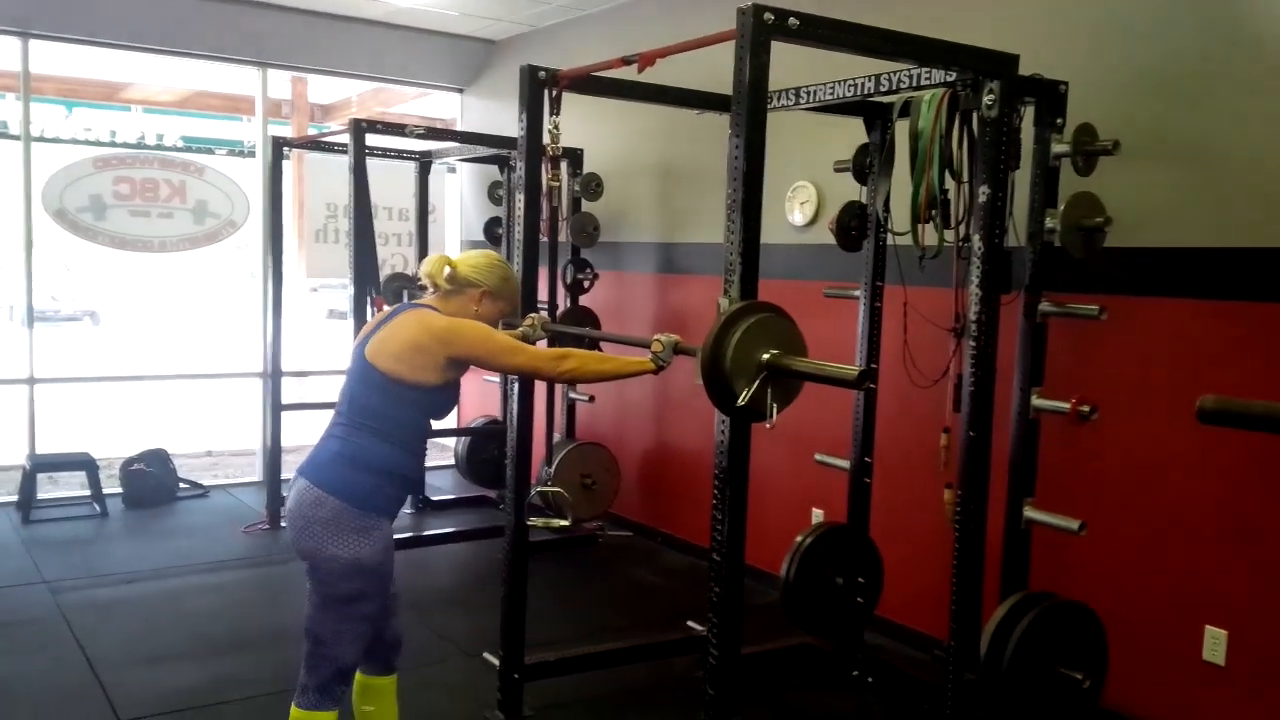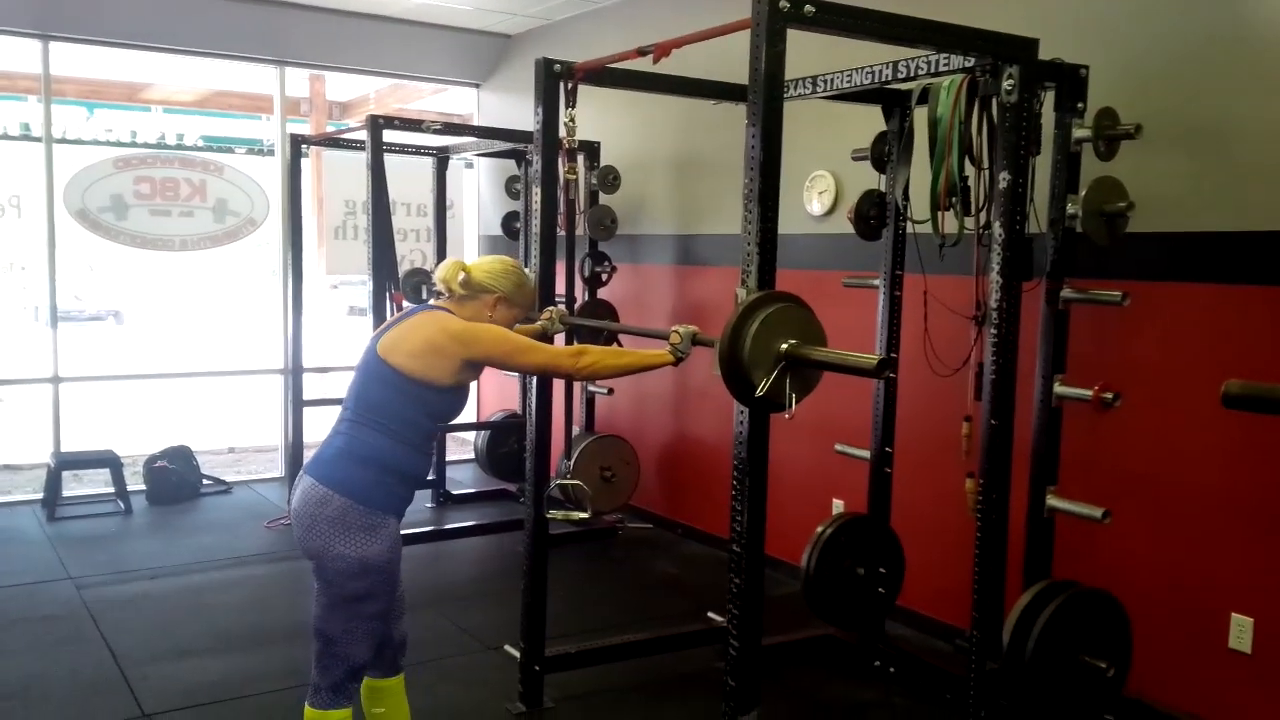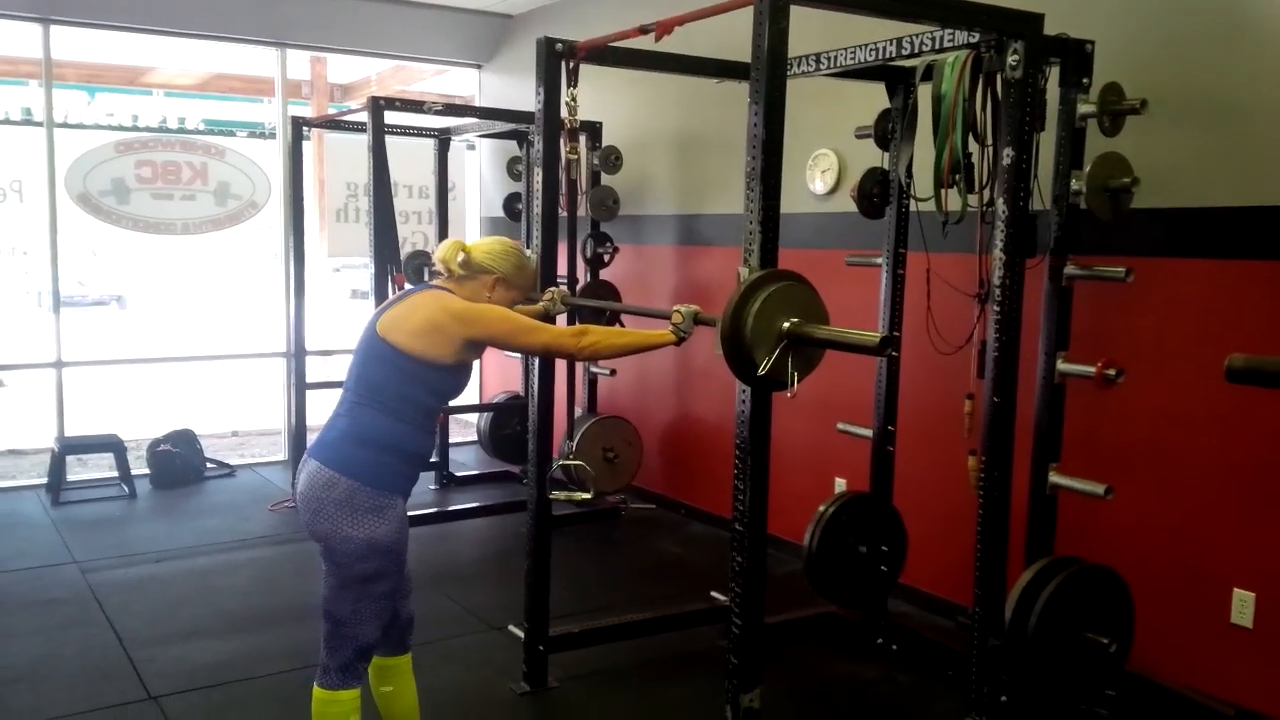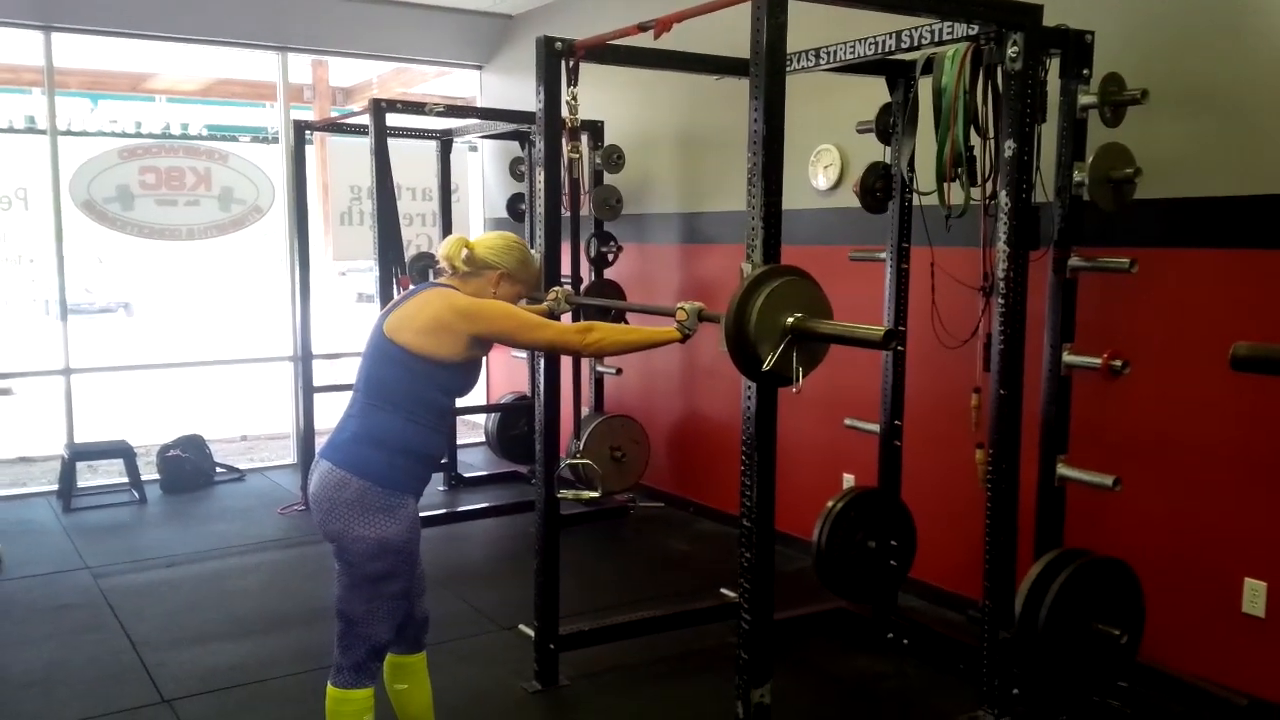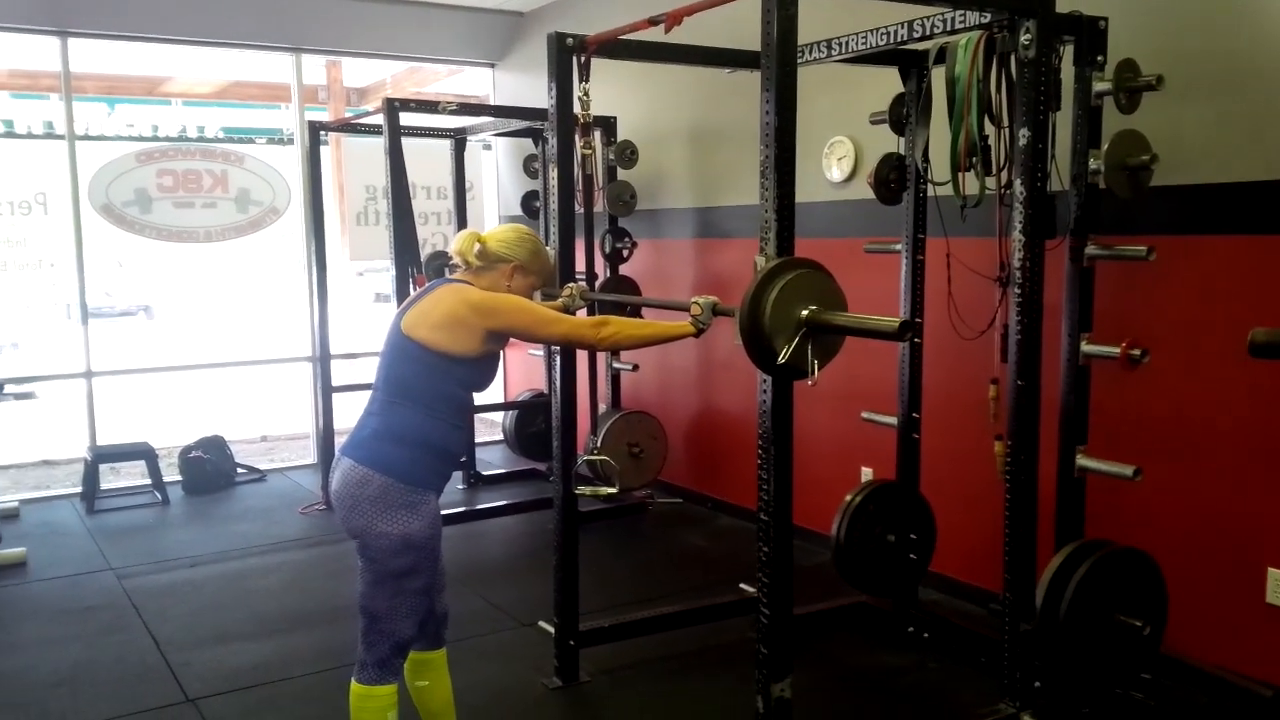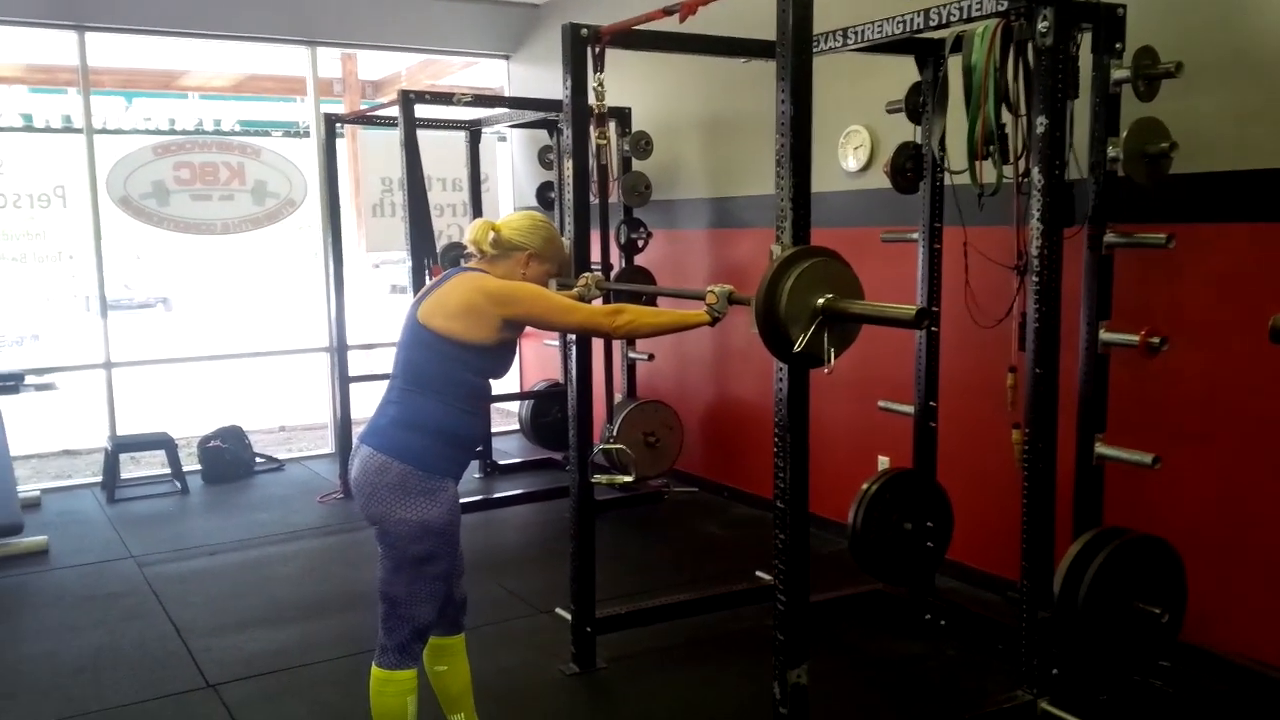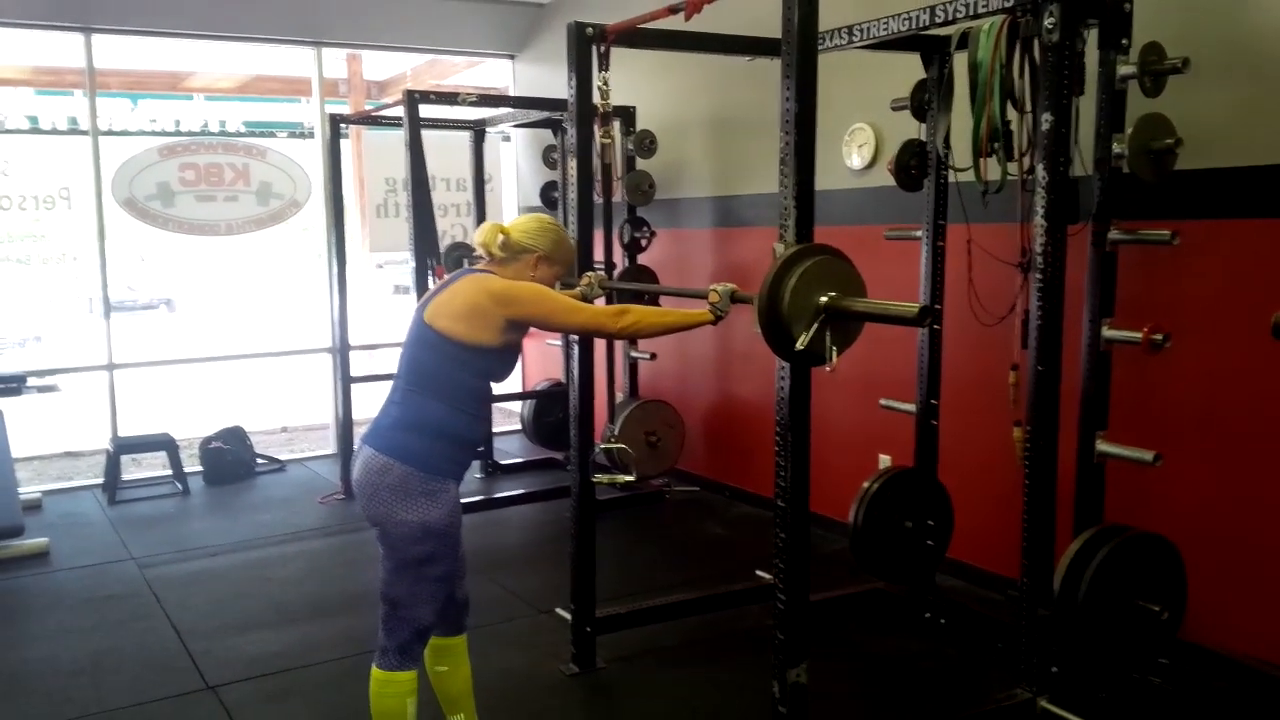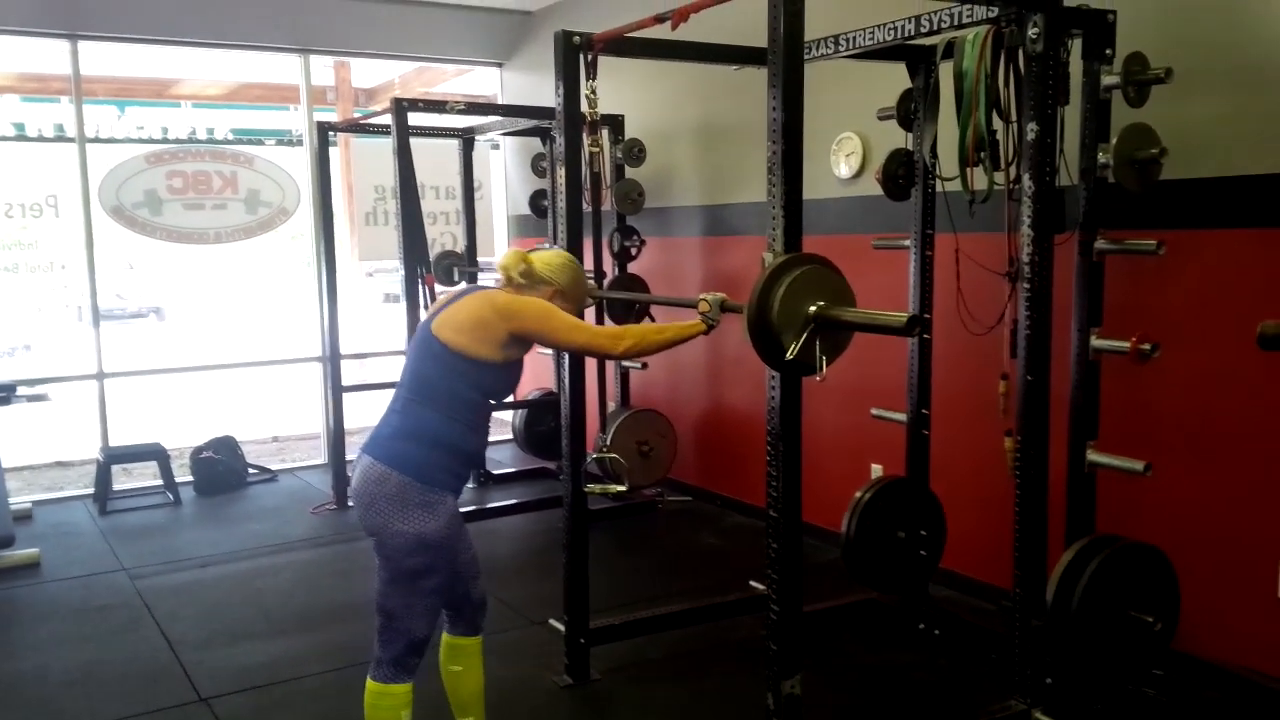
dt=0.3s
person 1, frame 1
left shoulder: (404, 319)
right shoulder: (441, 332)
right elbow: (558, 366)
left wrist: (522, 336)
right wrist: (649, 362)
left hip: (329, 499)
right hip: (345, 514)
left knee: (380, 646)
right knee: (330, 671)
person 1, frame 2
left shoulder: (424, 322)
right shoulder: (455, 335)
right elbow: (576, 363)
left wrist: (540, 330)
right wrist: (669, 354)
left hip: (338, 496)
right hip: (352, 510)
left knee: (386, 650)
right knee: (342, 669)
person 1, frame 3
left shoulder: (424, 301)
right shoulder: (452, 314)
right elbow: (577, 343)
left wrist: (543, 310)
right wrist: (670, 335)
left hip: (341, 477)
right hip: (356, 493)
left knee: (393, 631)
right knee: (349, 651)
person 1, frame 4
left shoulder: (431, 300)
right shoulder: (459, 312)
right elbow: (582, 340)
left wrist: (547, 309)
right wrist: (676, 332)
left hip: (357, 479)
right hip: (369, 492)
left knee: (408, 629)
right knee: (363, 651)
person 1, frame 5
left shoulder: (448, 296)
right shoulder: (474, 306)
right elbow: (596, 334)
left wrist: (561, 305)
right wrist: (690, 327)
left hip: (378, 476)
right hip: (389, 490)
left knee: (428, 627)
right knee: (385, 648)
person 1, frame 6
left shoulder: (463, 284)
right shoulder: (490, 294)
right elbow: (611, 322)
left wrist: (574, 295)
right wrist: (705, 315)
left hip: (400, 464)
right hip: (409, 477)
left knee: (447, 614)
right knee: (405, 634)
person 1, frame 7
left shoulder: (472, 286)
right shoulder: (498, 295)
right elbow: (616, 322)
left wrist: (579, 294)
right wrist: (710, 314)
left hip: (403, 465)
right hip: (411, 478)
left knee: (449, 613)
right knee: (406, 634)
person 1, frame 8
left shoulder: (478, 302)
right shoulder: (503, 309)
right elbow: (615, 343)
left wrist: (574, 306)
right wrist: (701, 324)
left hip: (408, 477)
right hip: (408, 488)
left knee: (468, 609)
right knee: (402, 646)
